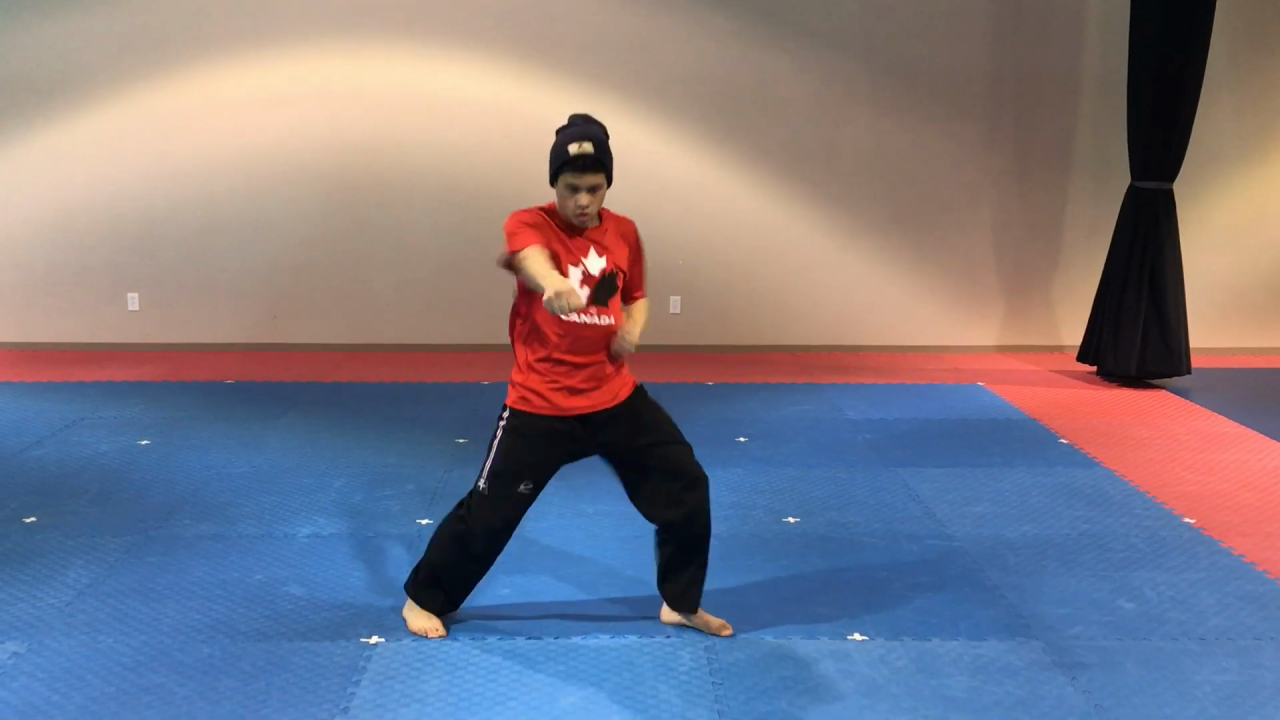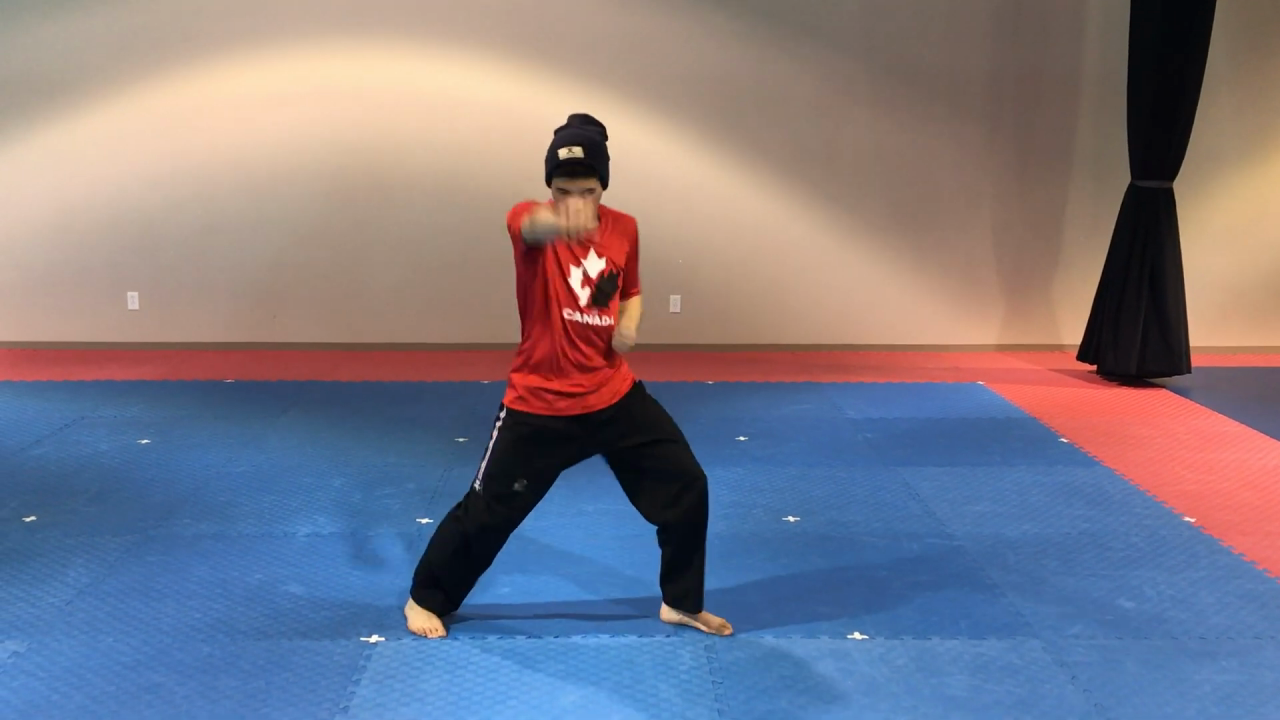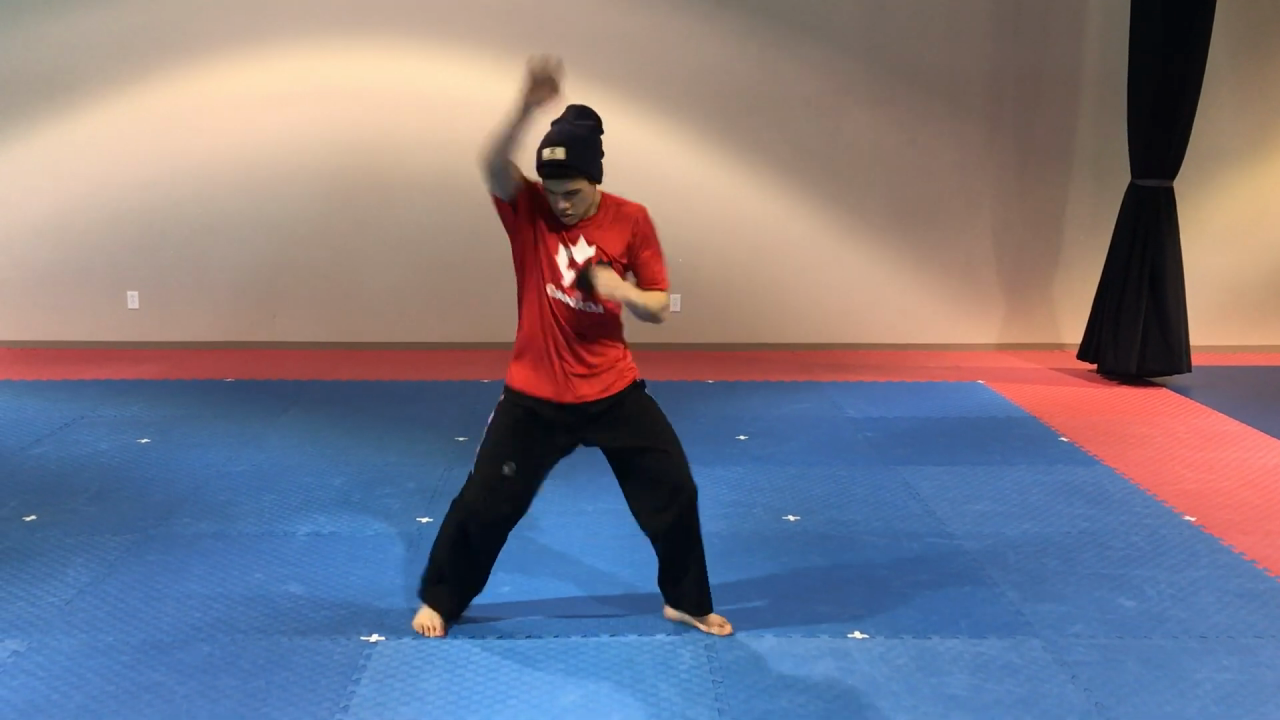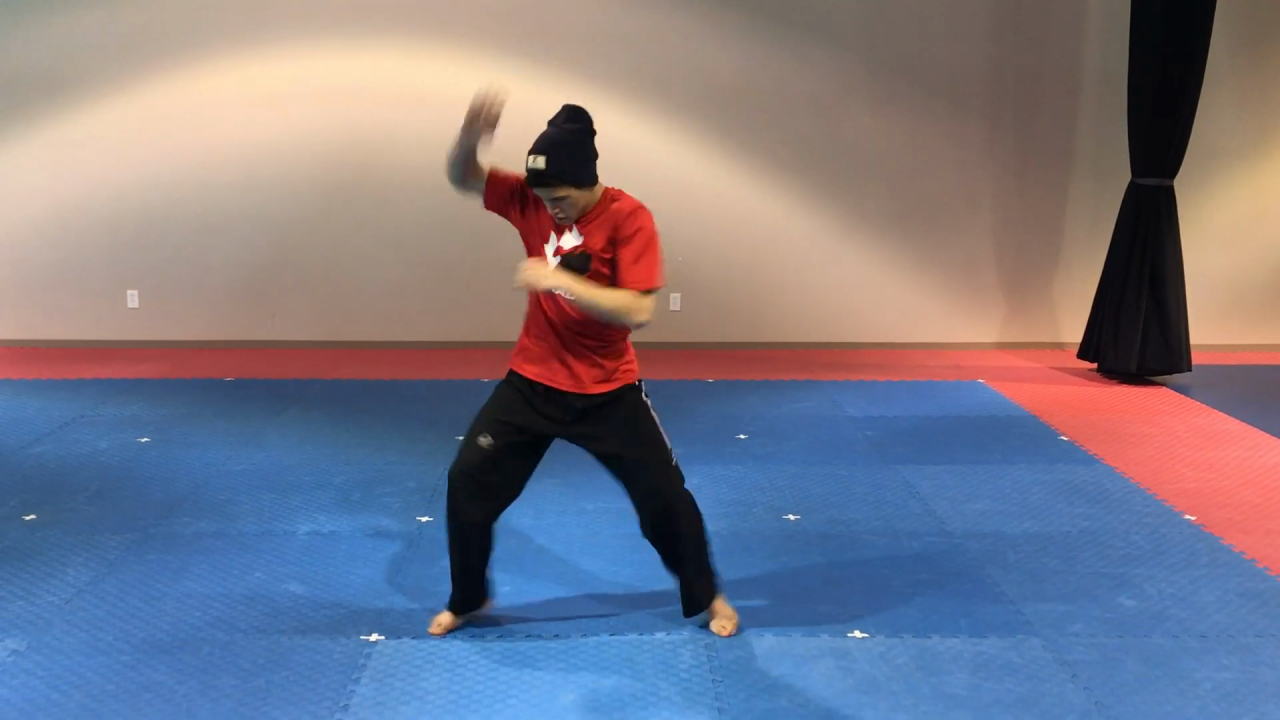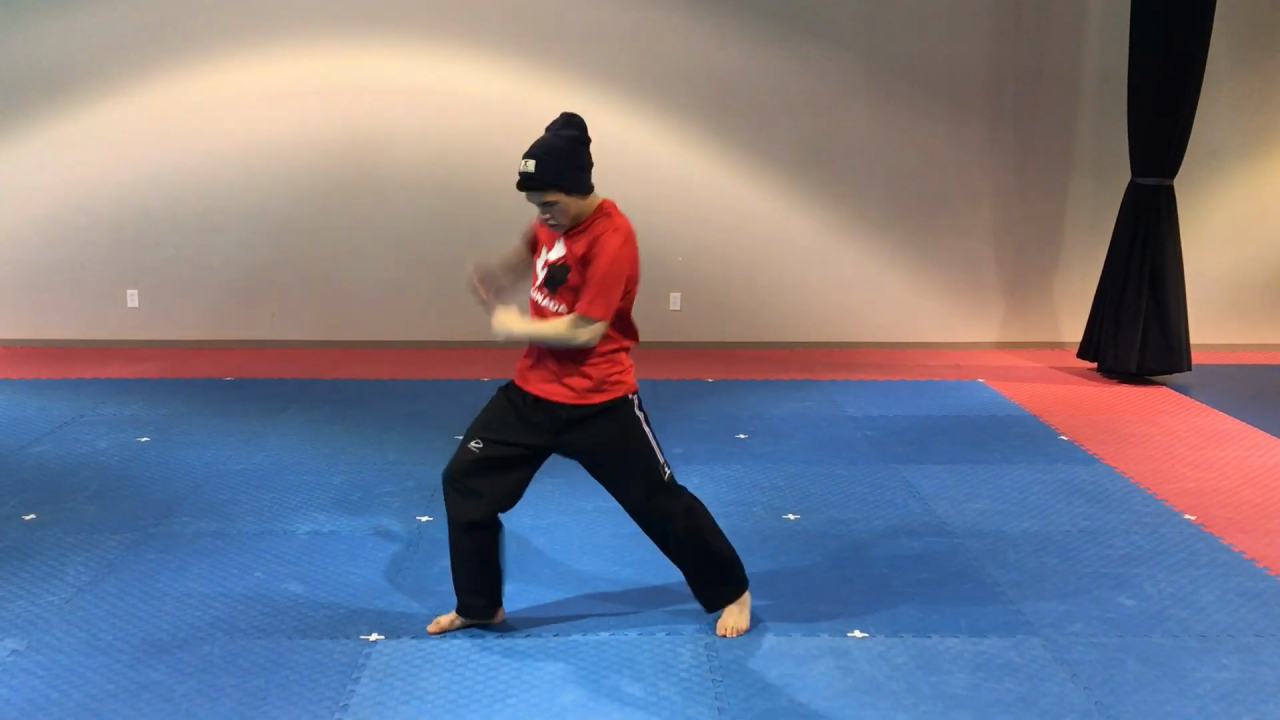
dt=0.1s
person 1, frame 1
left shoulder: (624, 232)
right shoulder: (528, 224)
right elbow: (529, 261)
left wrist: (630, 329)
right wrist: (552, 283)
left hip: (616, 399)
right hip: (540, 404)
left knee: (686, 485)
right knee: (489, 512)
left ankle: (682, 603)
right ankle: (424, 598)
person 1, frame 2
left shoulder: (622, 228)
right shoulder: (532, 221)
right elbow: (532, 224)
left wrist: (629, 323)
right wrist: (561, 217)
left hip: (614, 397)
right hip: (539, 403)
left knee: (684, 487)
right knee: (486, 508)
left ankle: (682, 601)
right ankle: (427, 597)
person 1, frame 3
left shoulder: (632, 220)
right shoulder: (526, 205)
left elbow: (658, 305)
right elbow: (495, 165)
left wrist: (626, 295)
right wrist: (528, 106)
left hip: (614, 391)
right hip: (535, 396)
left knee: (674, 490)
right knee: (485, 504)
left ankle: (686, 601)
right ankle: (438, 599)
person 1, frame 4
left shoulder: (630, 217)
right shoulder: (534, 199)
left elbow: (639, 311)
right elbow: (461, 176)
left wrist: (563, 283)
right wrist: (473, 130)
left hip: (606, 390)
right hip: (533, 380)
left knee: (662, 496)
right knee: (470, 479)
left ankle: (705, 599)
right ankle: (467, 601)
person 1, frame 5
left shoulder: (613, 235)
right shoulder: (551, 217)
left elbow: (583, 331)
right elbow: (530, 257)
left wrist: (516, 326)
right wrist: (497, 278)
left hip: (602, 399)
right hip: (533, 390)
left knee: (660, 503)
right knee: (464, 480)
left ankle: (731, 593)
right ankle: (478, 604)
